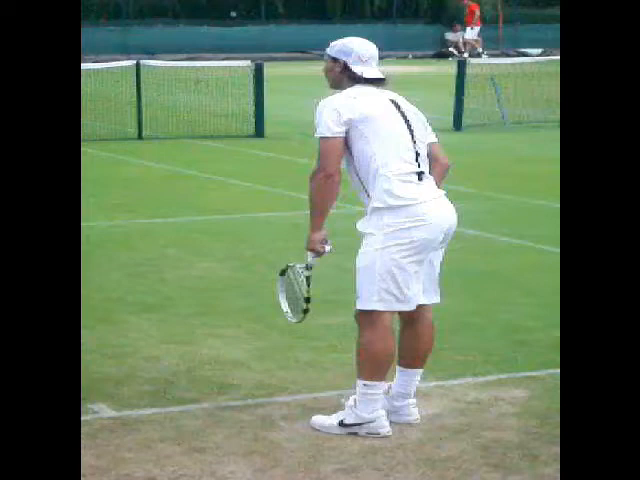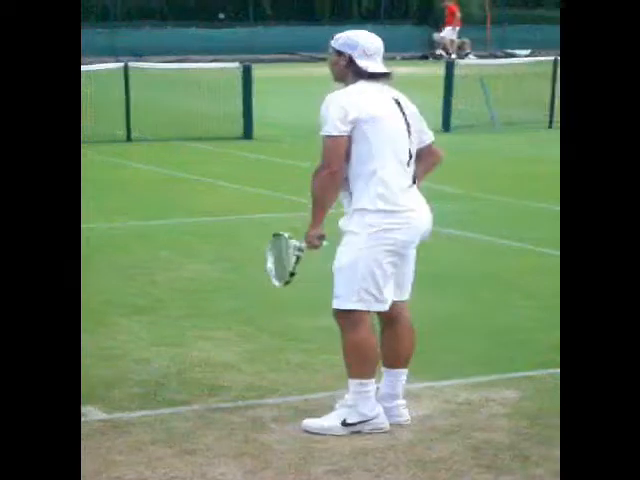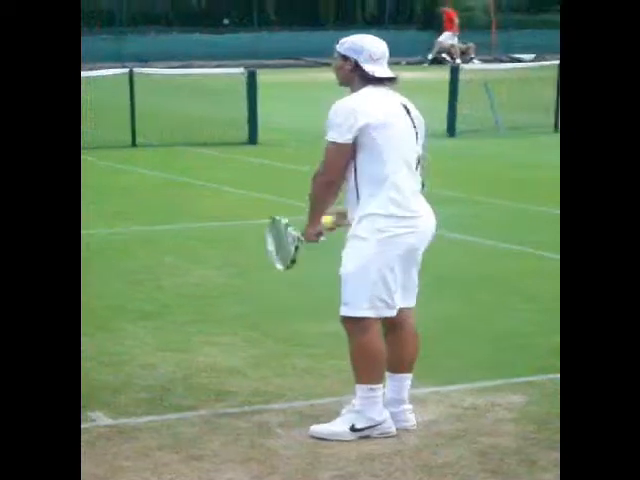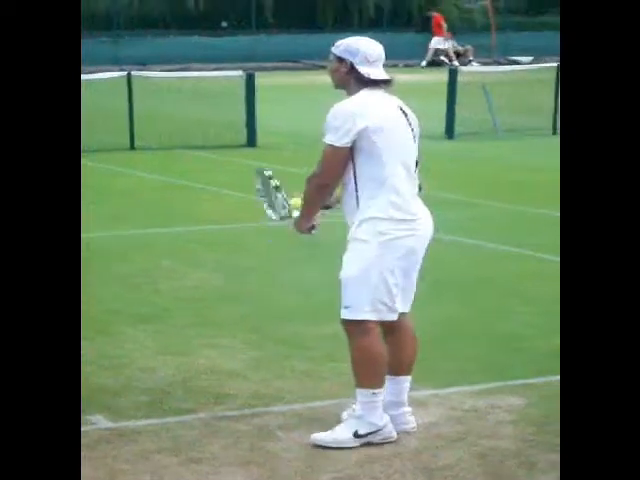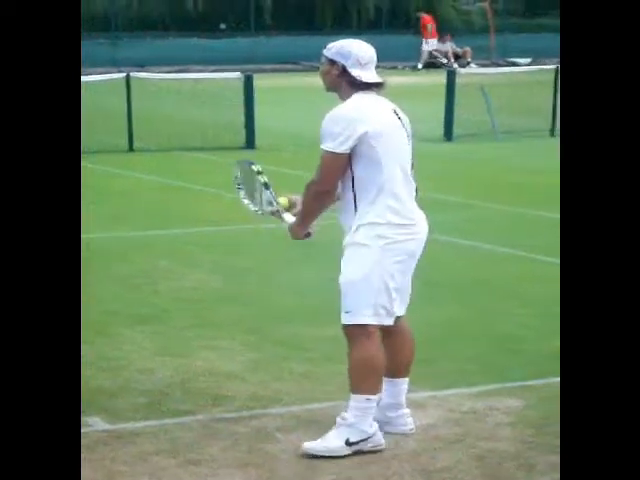
dt=0.2s
person 1, frame 1
left shoulder: (336, 104)
right shoulder: (400, 104)
left elbow: (326, 172)
right elbow: (439, 161)
left wrist: (317, 228)
left hip: (397, 220)
right hip: (436, 213)
left knee: (373, 314)
right knee: (416, 310)
left ankle: (366, 413)
right ankle: (401, 401)
person 1, frame 2
left shoulder: (342, 100)
right shoulder: (399, 102)
left elbow: (330, 170)
right elbow: (432, 157)
left wrist: (316, 223)
left hip: (375, 222)
right hip: (409, 215)
left knee: (352, 311)
right knee: (394, 309)
left ankle: (363, 410)
right ankle: (390, 400)
person 1, frame 3
left shoulder: (349, 107)
right shoulder: (404, 107)
left elbow: (329, 176)
left wrist: (314, 219)
right wrist: (355, 209)
left hip: (382, 228)
right hip: (412, 220)
left knee: (361, 317)
right knee: (398, 314)
left ankle: (371, 414)
right ankle: (396, 405)
person 1, frame 4
left shoulder: (348, 111)
right shoulder: (397, 108)
left elbow: (325, 178)
left wrist: (306, 215)
right wrist: (328, 200)
left hip: (382, 230)
right hip: (408, 223)
left knee: (362, 321)
right knee: (396, 317)
left ankle: (371, 419)
right ankle: (396, 407)
person 1, frame 5
left shoulder: (344, 115)
right shoulder: (385, 109)
left elbow: (324, 184)
left wrist: (302, 221)
right wrist: (309, 206)
left hip: (378, 234)
right hip: (401, 227)
left knee: (361, 327)
right knee: (391, 321)
left ankle: (360, 428)
right ankle: (392, 409)
